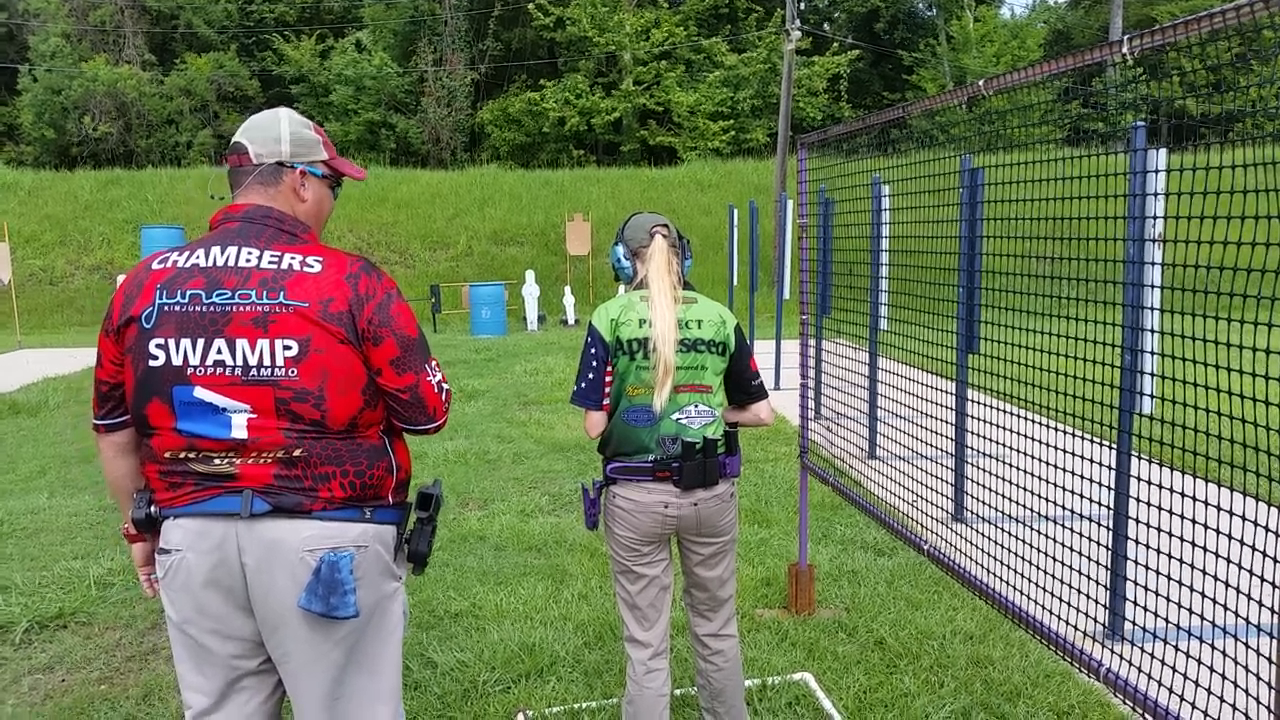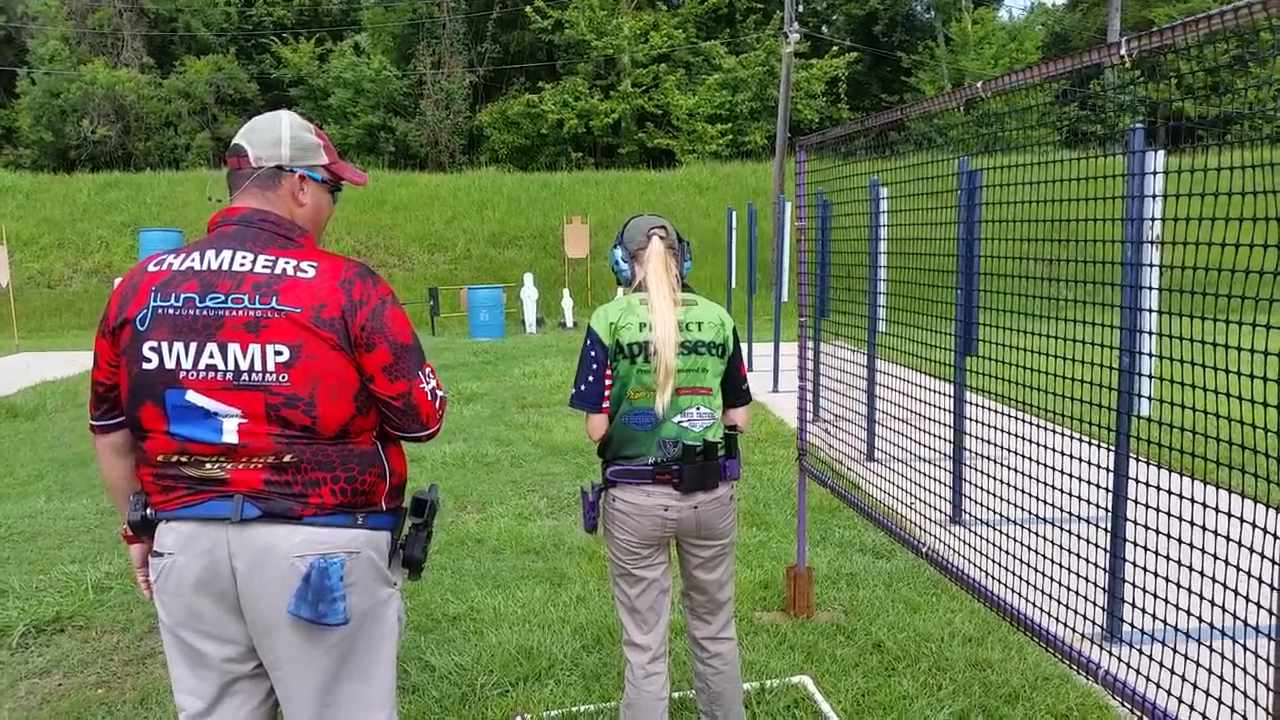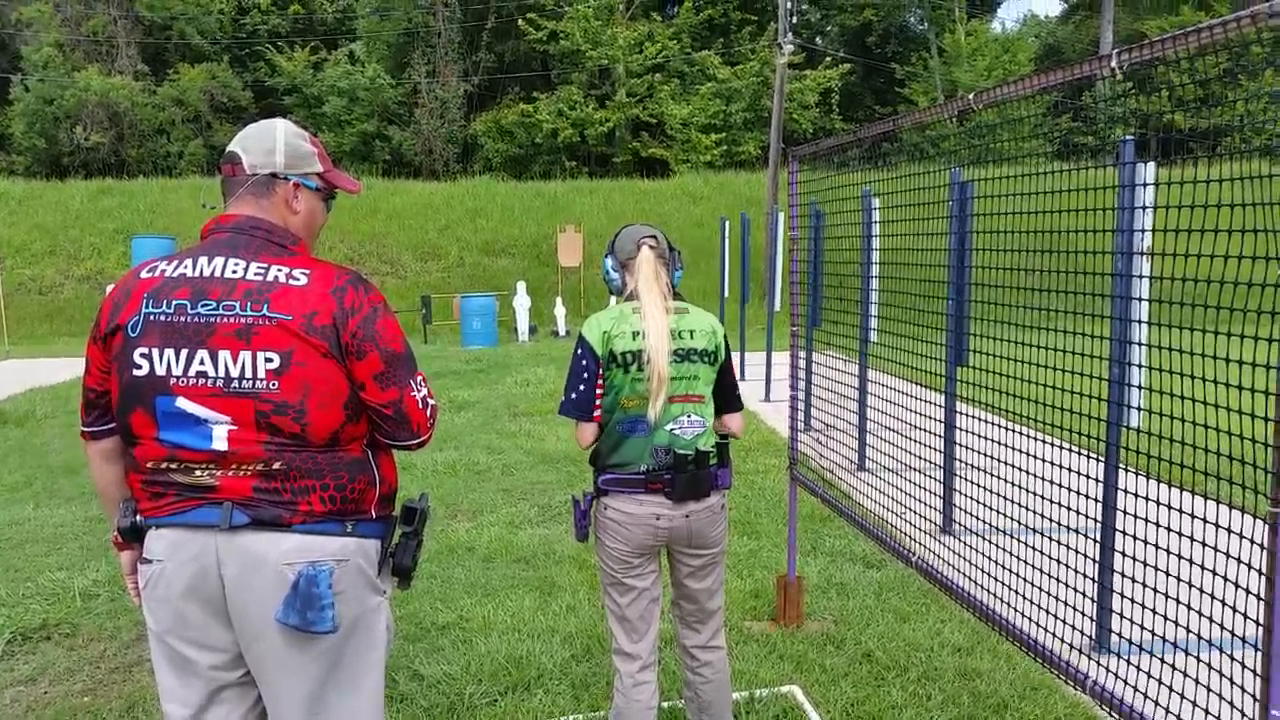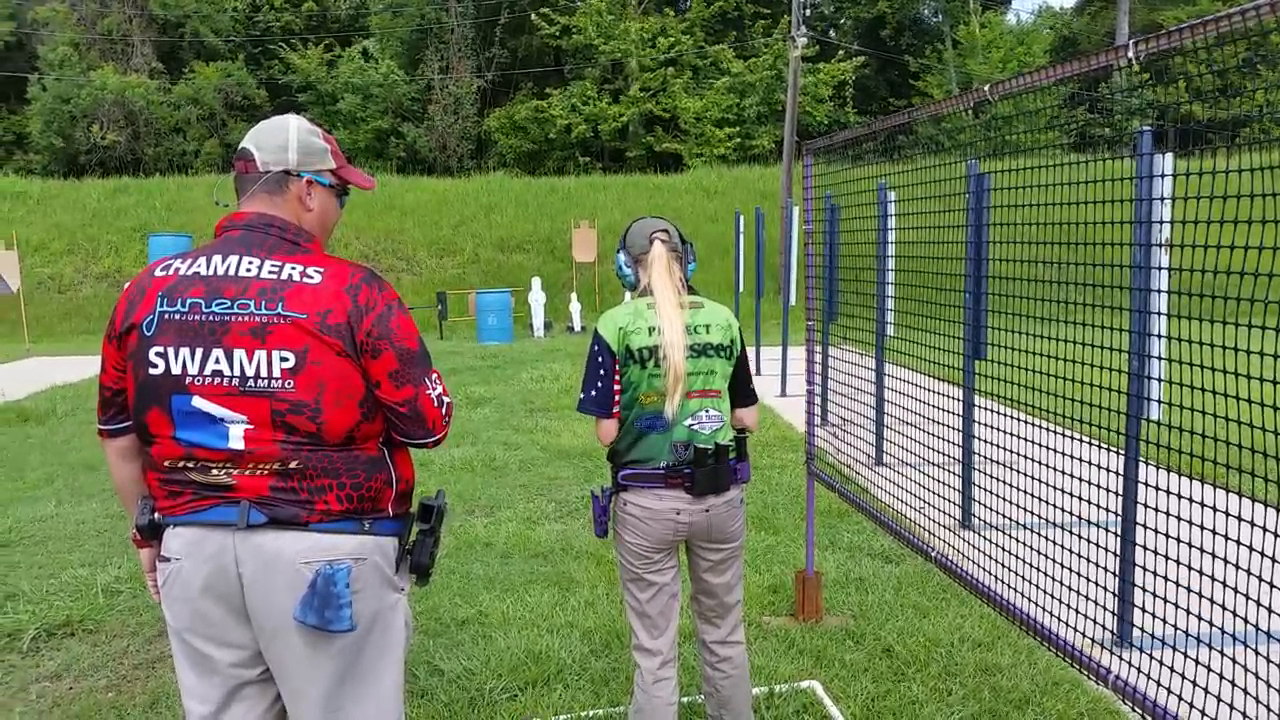
dt=0.7s
person 1, frame 1
left shoulder: (143, 283)
right shoulder: (351, 281)
left elbow: (115, 432)
right elbow: (427, 413)
left wrist: (141, 528)
left hip: (194, 538)
right hip: (325, 538)
person 1, frame 2
left shoulder: (139, 286)
right shoulder: (346, 285)
left elbow: (111, 433)
right elbow: (422, 419)
left wrist: (139, 529)
left hip: (187, 542)
right hip: (319, 546)
person 1, frame 3
left shoulder: (132, 292)
right shoulder: (338, 293)
left elbow: (102, 439)
right elbow: (413, 427)
left wrist: (130, 535)
left hip: (175, 548)
right hip: (306, 554)
person 1, frame 4
left shoulder: (146, 291)
right shoulder: (352, 291)
left elbow: (120, 437)
right elbow: (428, 425)
left wrist: (150, 532)
left hip: (194, 548)
right hip: (326, 552)
person 2, frame 1
left shoulder: (612, 316)
right shoulder: (719, 316)
left elbow: (594, 425)
right elbow: (761, 412)
left hip: (637, 495)
right hip: (711, 490)
left knee: (646, 640)
right knee: (717, 627)
person 2, frame 2
left shoulder: (610, 319)
right shoulder: (717, 318)
left elbow: (596, 428)
right elbow: (738, 419)
left hip: (636, 498)
right hip: (710, 491)
left knee: (645, 644)
right knee: (715, 630)
person 2, frame 3
left shoulder: (601, 328)
right shoulder: (708, 326)
left elbow: (586, 434)
right elbow: (732, 424)
left hip: (628, 506)
right hip: (701, 500)
left knee: (634, 653)
right knee: (705, 639)
person 2, frame 4
left shoulder: (616, 324)
right shoulder: (723, 319)
left elbow: (607, 432)
right elbow: (746, 419)
left hip: (646, 501)
right hip: (720, 494)
left knee: (654, 648)
right knee: (724, 633)
